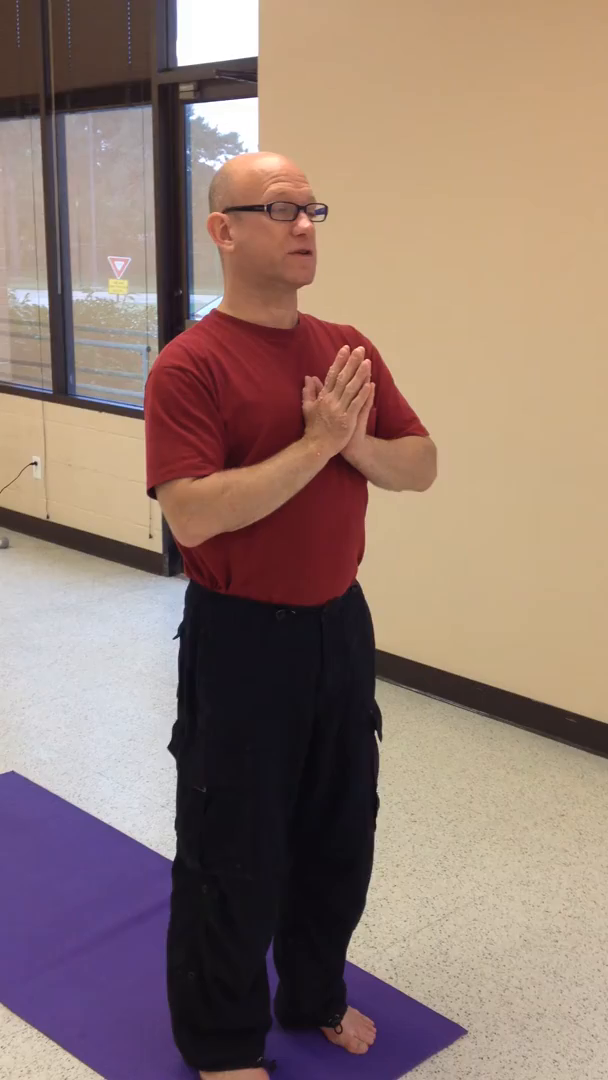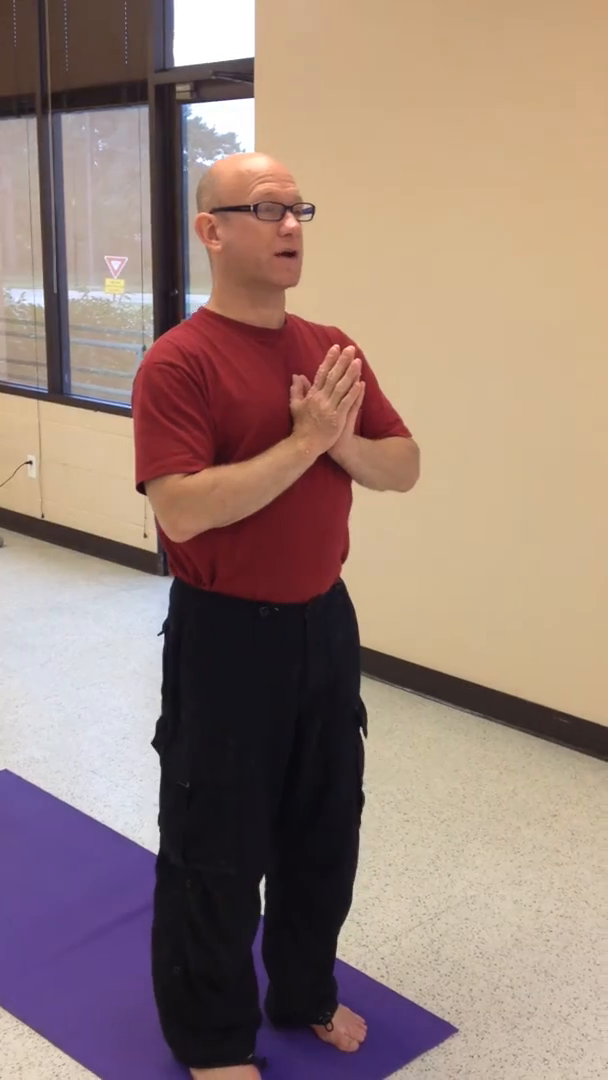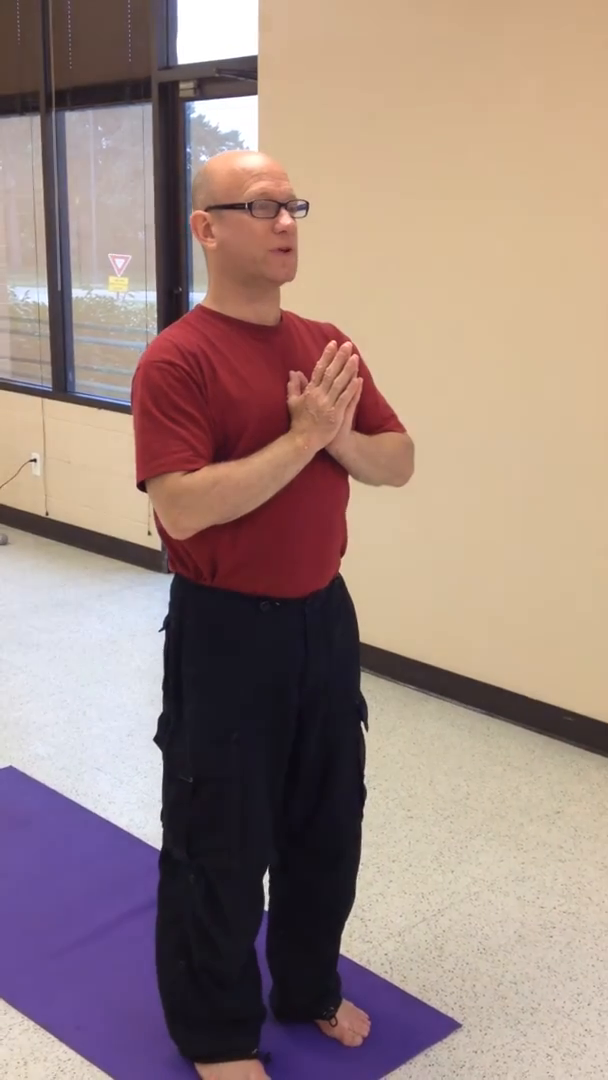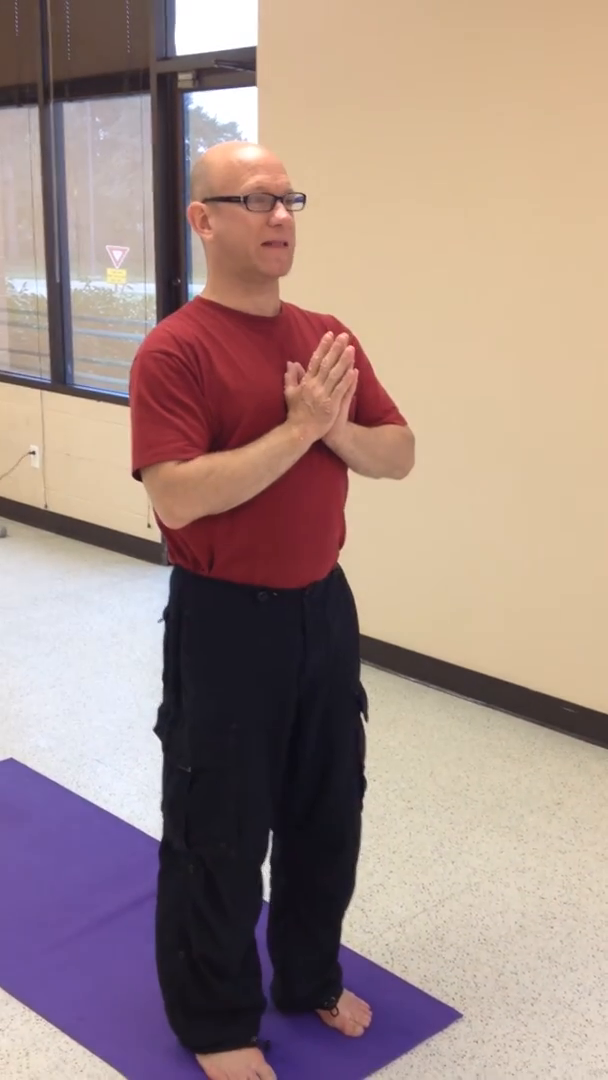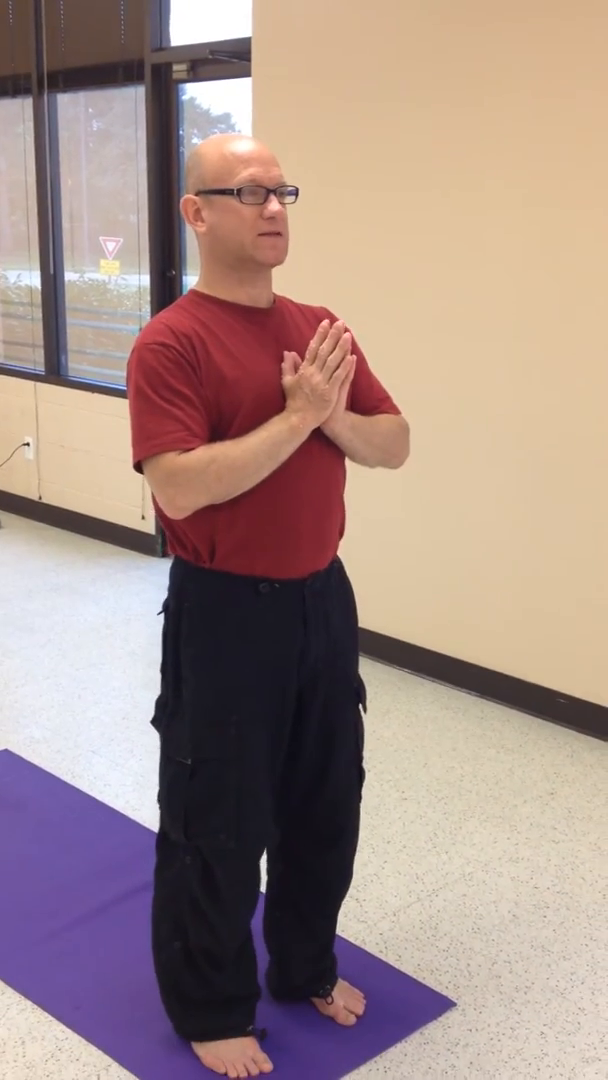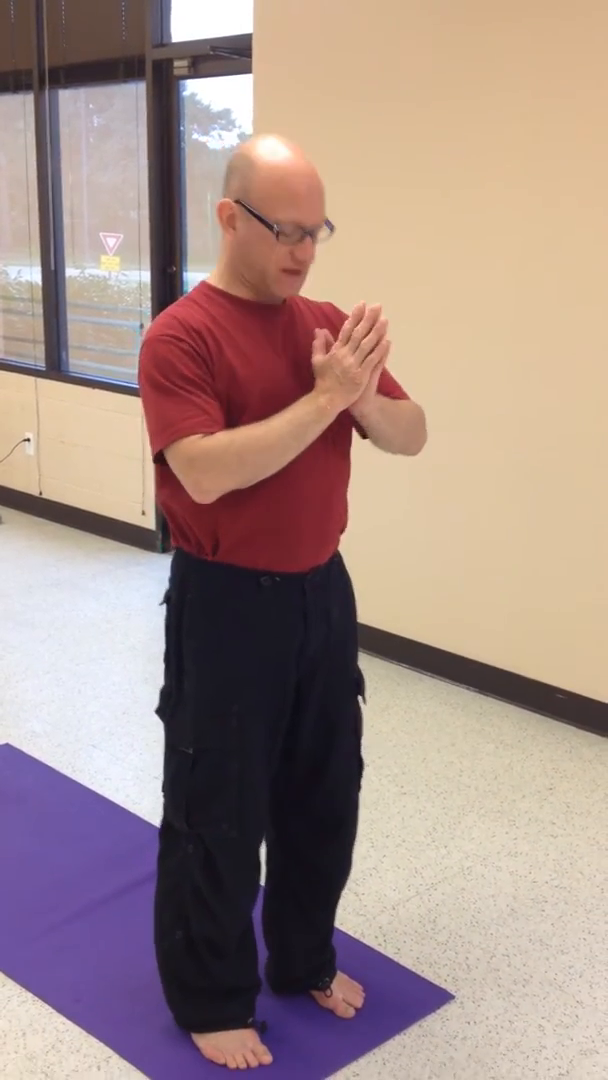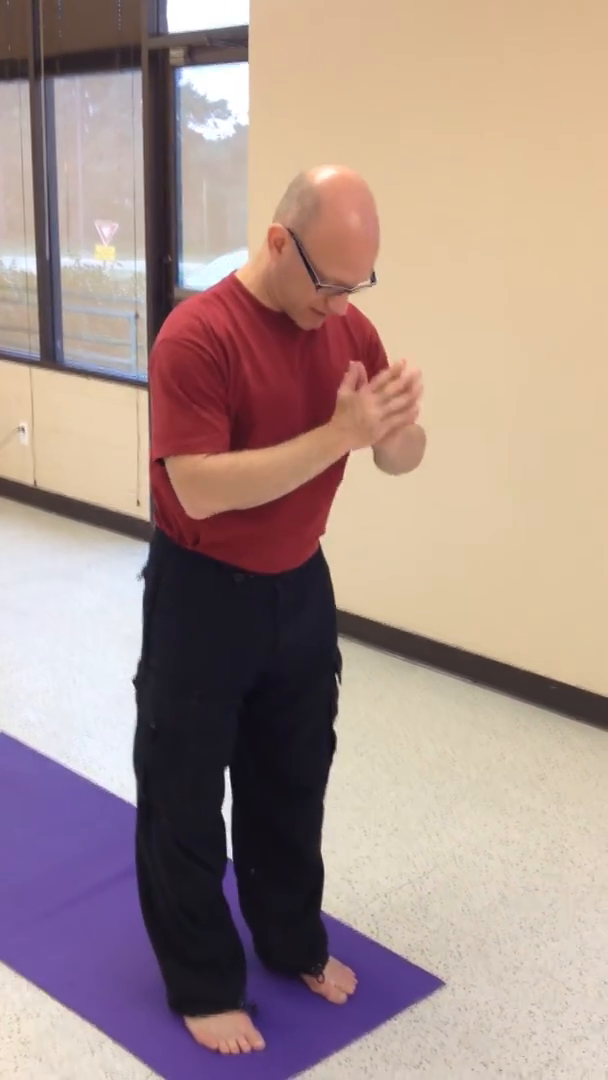
dt=0.4s
person 1, frame 1
left shoulder: (348, 349)
right shoulder: (189, 366)
left elbow: (422, 465)
right elbow: (191, 516)
left wrist: (355, 443)
right wrist: (314, 446)
left hip: (339, 625)
right hip: (240, 640)
left knee: (340, 832)
right knee: (232, 850)
left ankle: (314, 994)
person 1, frame 2
left shoulder: (332, 350)
right shoulder: (178, 363)
left elbow: (405, 466)
right elbow: (181, 512)
left wrist: (344, 441)
right wrist: (303, 443)
left hip: (323, 622)
right hip: (224, 637)
left knee: (325, 830)
right knee: (216, 847)
left ankle: (305, 993)
person 1, frame 3
left shoulder: (327, 346)
right shoulder: (176, 360)
left elbow: (399, 461)
right elbow: (182, 509)
left wrist: (339, 437)
right wrist: (301, 439)
left hip: (324, 617)
right hip: (225, 632)
left knee: (327, 824)
right knee: (218, 844)
left ankle: (309, 987)
person 1, frame 4
left shoulder: (328, 338)
right shoulder: (174, 351)
left elbow: (399, 454)
right elbow: (176, 497)
left wrist: (336, 429)
right wrist: (296, 430)
left hip: (322, 609)
right hip: (224, 624)
left knee: (327, 815)
right knee: (217, 833)
left ankle: (310, 977)
person 1, frame 5
left shoulder: (321, 329)
right shoulder: (171, 343)
left elbow: (394, 443)
right elbow: (179, 487)
left wrist: (334, 415)
right wrist: (295, 417)
left hip: (323, 598)
right hip: (224, 613)
left knee: (326, 805)
right knee: (215, 822)
left ankle: (305, 965)
person 1, frame 6
left shoulder: (327, 321)
right shoulder: (181, 336)
left elbow: (411, 434)
right elbow: (204, 472)
left wrist: (363, 396)
right wrist: (324, 397)
left hip: (322, 592)
right hip: (226, 607)
left knee: (325, 796)
right knee: (217, 813)
left ankle: (304, 959)
right ankle: (211, 1003)
person 1, frame 7
left shoulder: (348, 329)
right shoulder: (197, 335)
left elbow: (398, 445)
right elbow: (196, 486)
left wrist: (397, 428)
right wrist: (338, 434)
left hip: (300, 588)
right hip: (201, 597)
left knee: (292, 780)
right knee: (185, 794)
left ankle: (293, 942)
right ankle: (202, 984)
